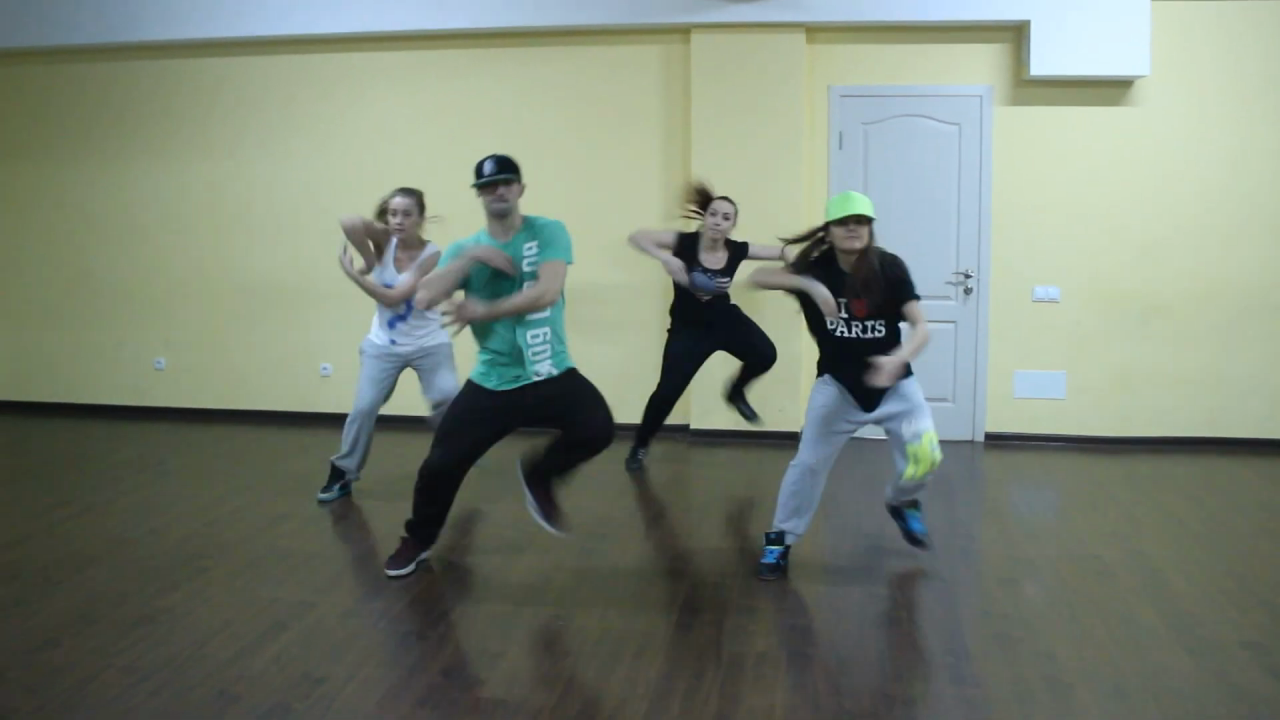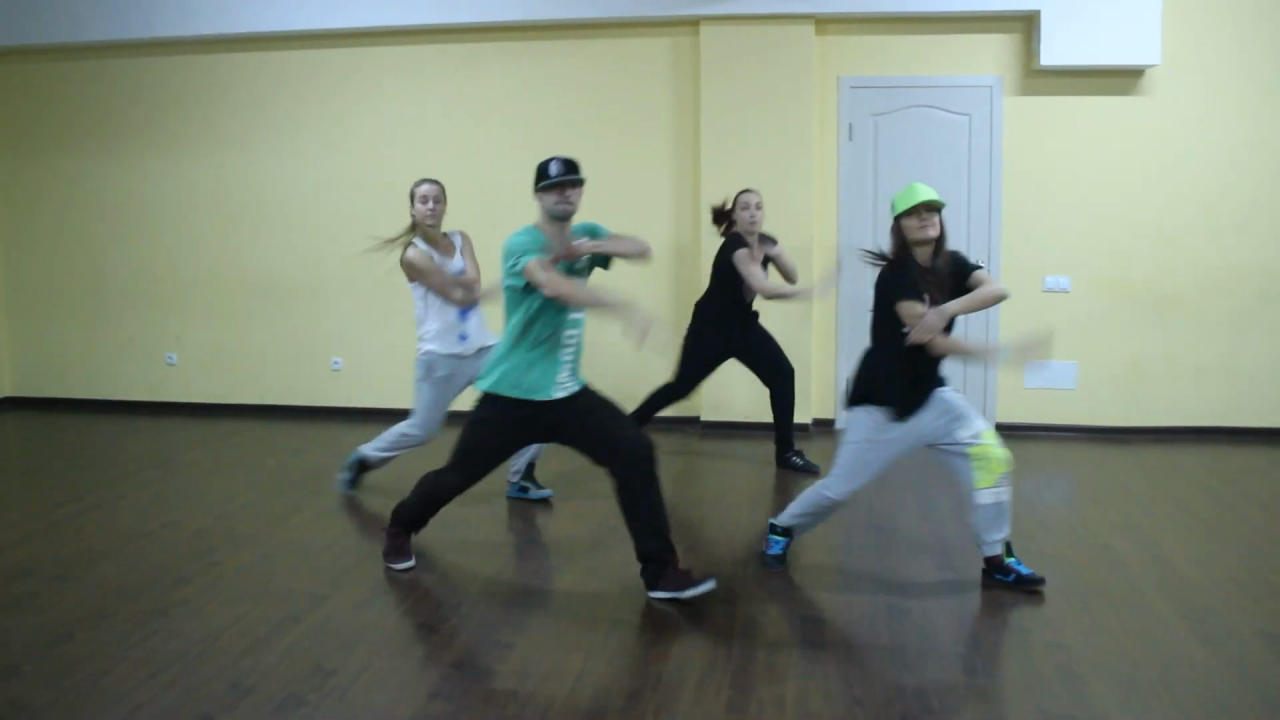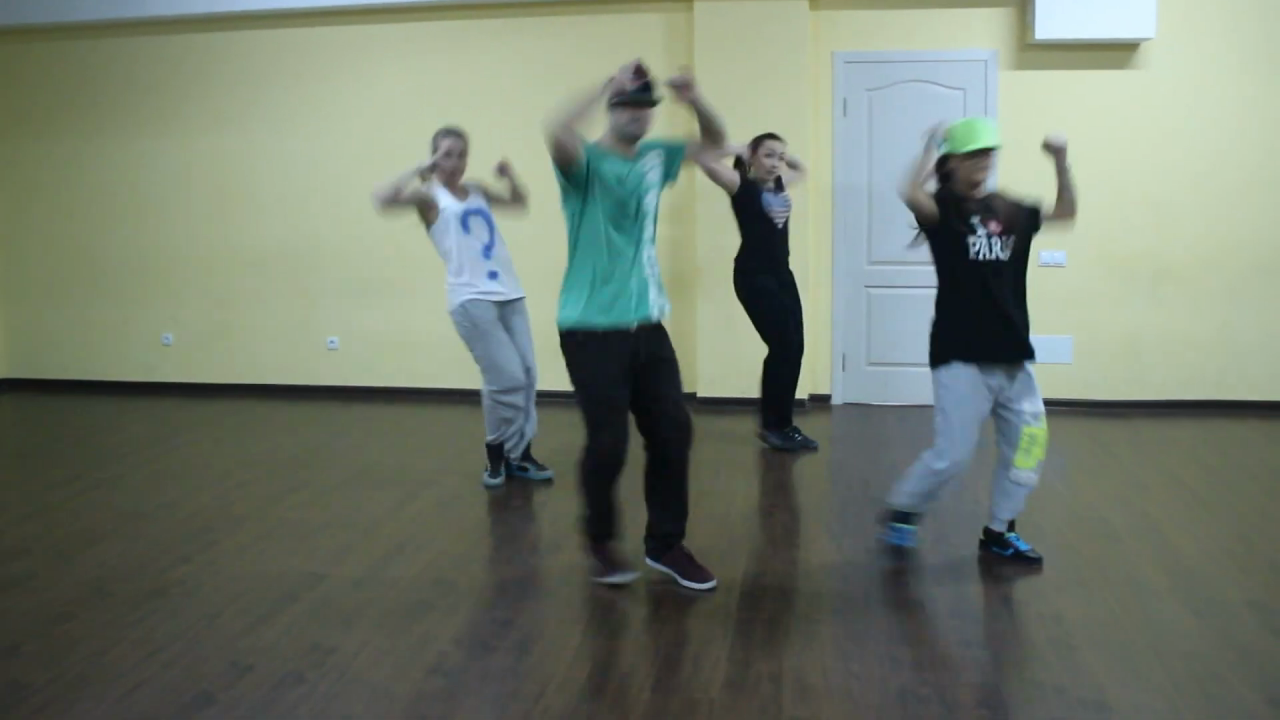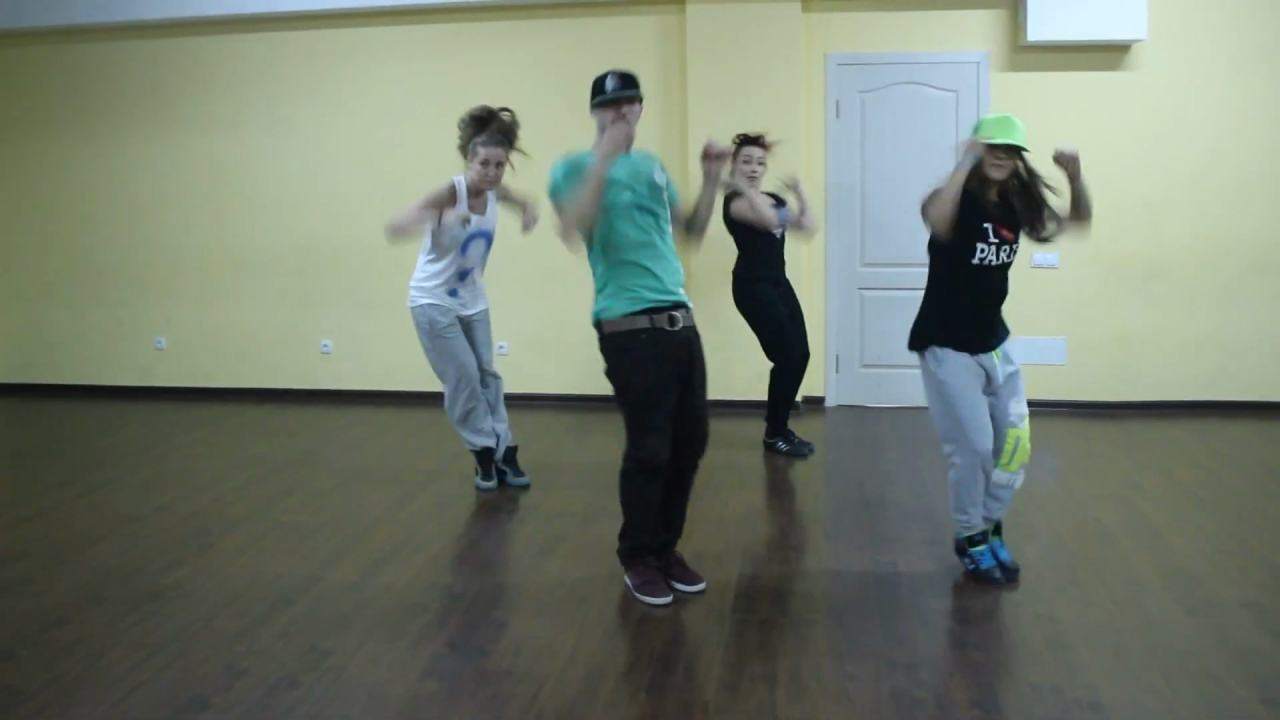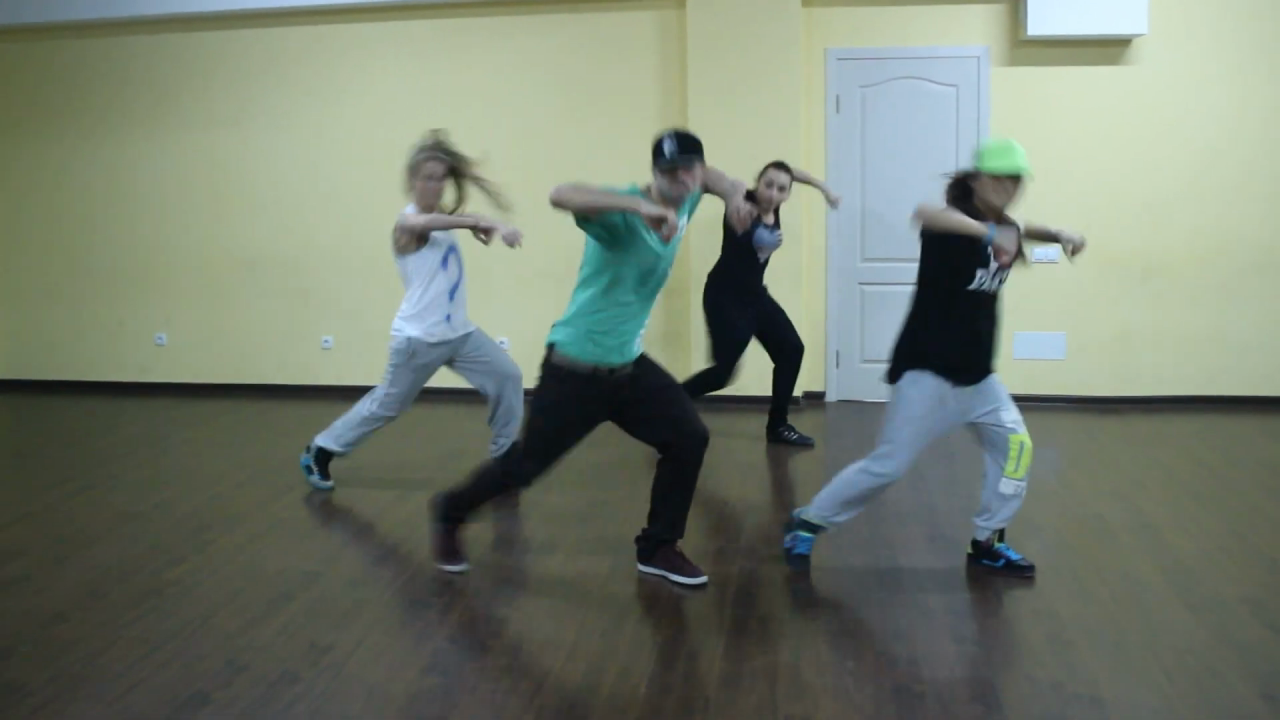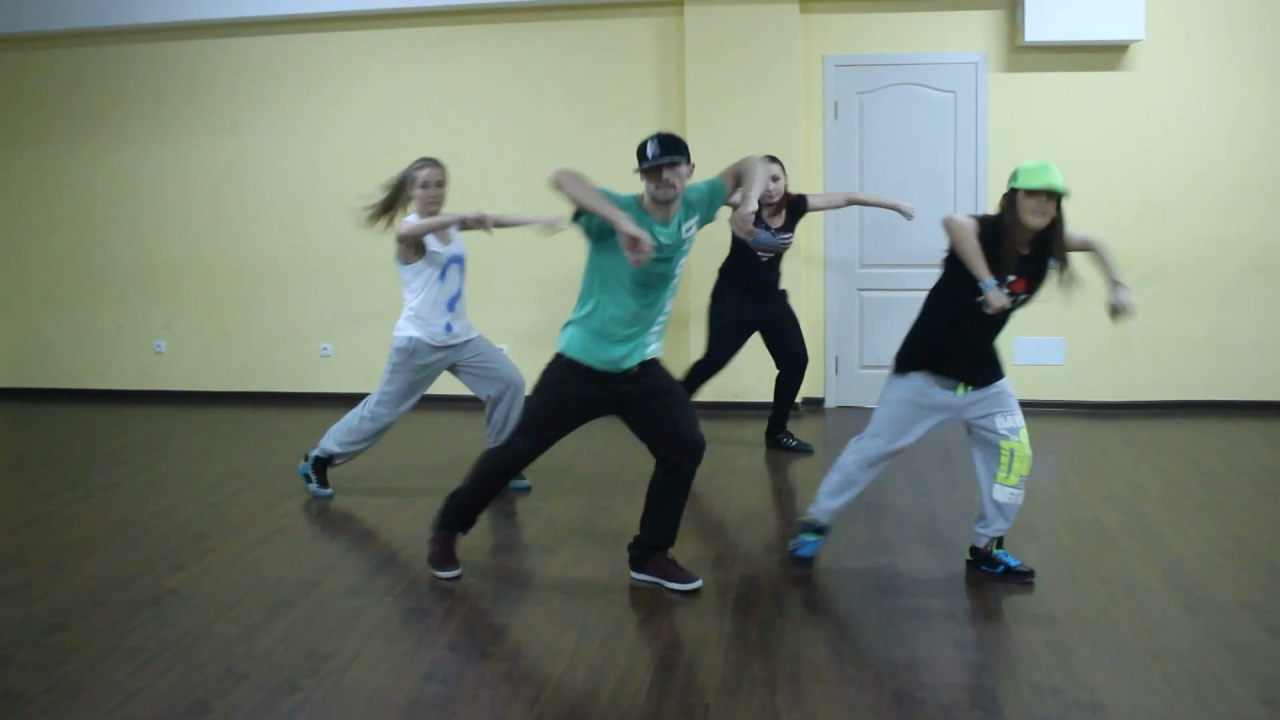
dt=0.3s
person 1, frame 1
left shoulder: (549, 232)
right shoulder: (464, 249)
left elbow: (549, 293)
right elbow: (425, 299)
left wrist: (483, 310)
right wrist: (469, 258)
left hip: (553, 375)
right hip: (492, 383)
left knee: (597, 428)
right knee: (441, 464)
left ankle: (539, 474)
right ankle: (417, 539)
person 1, frame 2
left shoulder: (586, 235)
right shoulder: (521, 245)
left elbow: (639, 250)
right elbow: (556, 285)
left wrist: (583, 244)
right wrist: (623, 308)
left hip: (568, 393)
right hip: (512, 396)
left knee: (636, 457)
right knee: (459, 474)
left ankle: (661, 570)
right ankle: (402, 529)
person 1, frame 3
left shoulder: (654, 157)
right shoulder: (583, 160)
left elbow: (713, 141)
right elbow: (556, 131)
left wrist: (693, 98)
right wrist: (612, 84)
left hip: (646, 324)
right hip: (591, 329)
left knee: (671, 434)
right knee: (608, 442)
left ankle: (667, 545)
right ankle: (600, 542)
person 1, frame 4
left shoulder: (652, 165)
right shoulder: (575, 166)
left elbow: (691, 232)
right elbow: (573, 226)
left wrist: (712, 179)
right wrist: (600, 160)
left hip: (676, 319)
right hip: (627, 324)
left knee: (690, 439)
right knee: (650, 447)
left ankle: (661, 548)
right ankle: (636, 557)
person 1, frame 5
left shoulder: (681, 201)
right shoulder: (628, 204)
left elbow: (710, 177)
right elbow: (559, 195)
left wrist: (734, 194)
right wrist: (643, 206)
left hip: (628, 363)
right hip: (577, 364)
left knee: (691, 439)
right knee: (526, 462)
left ankle: (658, 547)
right ankle: (449, 519)
person 1, frame 6
left shoulder: (694, 203)
right shoulder: (616, 208)
left elbow: (749, 166)
right elbow: (562, 177)
left wrist: (749, 200)
right wrist: (623, 222)
left hip: (638, 365)
right hip: (579, 363)
left knee: (686, 447)
right knee: (517, 450)
left ankle: (650, 554)
right ankle: (448, 528)
person 2, frame 1
left shoulder: (890, 269)
right shoulder: (815, 268)
left elbow: (920, 328)
right elbow: (759, 277)
left wrist: (895, 359)
right wrist: (809, 285)
left hip: (892, 381)
right hip: (838, 383)
left knee: (925, 456)
right knee: (810, 462)
left ankle: (902, 503)
right ankle: (779, 539)
person 2, frame 2
left shoulder: (954, 263)
right shoulder: (895, 277)
left elbow: (995, 291)
right elbow: (934, 342)
left wrist: (945, 310)
right wrist: (998, 353)
left hip: (928, 393)
right hip: (881, 401)
left knee: (989, 458)
right knee: (843, 484)
left ankle: (998, 559)
right ankle: (782, 529)
person 2, frame 3
left shoulder: (1004, 209)
right shoulder: (942, 211)
left elbow: (1064, 212)
right elbow: (911, 194)
left wrist: (1059, 159)
right wrist: (933, 144)
left hip: (1011, 354)
right hip: (962, 356)
left knee: (1029, 443)
right knee: (952, 453)
left ankle: (999, 532)
right ankle: (902, 511)
person 2, frame 4
left shoulder: (1020, 205)
right shoulder: (959, 204)
left elbow: (1079, 219)
right elbow: (934, 218)
left wrist: (1072, 169)
right wrist: (967, 160)
left hip: (993, 342)
right hip: (946, 344)
left knee: (1014, 436)
right knee: (973, 445)
left ankle: (990, 531)
right ankle: (969, 539)
person 2, frame 5
left shoulder: (998, 226)
right shoulder: (946, 228)
left elbow: (1023, 232)
right elbow: (923, 214)
left wrist: (1060, 235)
right wrist: (990, 234)
left hip: (976, 374)
right hip: (927, 369)
left knee: (1015, 446)
right knee: (889, 464)
left ankle: (988, 542)
right ankle: (807, 523)
person 2, frame 6
left shoulder: (1040, 245)
right shoulder: (986, 234)
left elbow: (1091, 243)
right elbow: (957, 223)
left wrist: (1117, 287)
right wrist: (990, 287)
left hip: (982, 374)
right hip: (927, 367)
left knee: (1013, 452)
right knee: (876, 446)
left ankle: (987, 549)
right ankle: (815, 524)
person 3, frame 1
left shoulder: (431, 255)
right shoulder: (381, 238)
left elbow: (393, 297)
right elbow: (349, 225)
left wrist: (355, 275)
right wrist: (369, 259)
left hip: (428, 344)
right hip: (382, 345)
left knee: (448, 397)
right knee: (364, 410)
right ankle: (342, 474)
person 3, frame 2
left shoulder: (460, 239)
right shoulder: (413, 254)
left elbow: (472, 282)
right elbow: (459, 296)
left hip: (481, 344)
right hip: (441, 353)
right knee: (422, 427)
left ankle: (520, 478)
right ankle: (362, 460)
person 3, frame 3
left shoulder: (477, 191)
right shoulder: (428, 195)
left elbow: (520, 203)
right elbow: (383, 200)
left wrist: (509, 175)
right wrist: (419, 173)
left hip: (509, 295)
right hip: (471, 300)
left knee: (525, 374)
right knee: (507, 376)
left ankle: (518, 453)
right ankle: (496, 452)
person 3, frame 4
left shoulder: (494, 192)
right shoulder: (447, 193)
left elbow: (523, 202)
right elbow: (395, 228)
left wrist: (528, 212)
right wrist: (436, 218)
left hip: (471, 304)
right hip: (432, 303)
left knee: (488, 379)
right knee: (463, 381)
left ankle: (503, 455)
right ankle: (483, 455)
person 3, frame 5
left shoulder: (444, 219)
right shoulder: (408, 222)
right elbow: (433, 222)
left wrist: (485, 227)
right wrist: (491, 223)
left hip: (459, 331)
right hip: (420, 337)
left knee: (507, 377)
right knee: (387, 404)
left ankle: (505, 454)
right ankle: (318, 453)
person 3, frame 6
left shoulder: (453, 223)
right shoulder: (409, 229)
left elbow: (492, 220)
right elbow: (421, 227)
left wrist: (533, 221)
right wrist: (473, 219)
left hip: (461, 337)
right hip: (419, 341)
left knee: (510, 384)
right knee: (383, 409)
right ankle: (316, 461)
person 4, frame 1
left shoulder: (738, 250)
right shoulder: (684, 242)
left elbow: (783, 253)
right elbow: (636, 237)
right wrist: (666, 259)
left hip: (726, 319)
right hip: (687, 327)
left knee: (766, 354)
right knee: (668, 390)
left ankle: (736, 391)
right ankle: (640, 445)
person 4, frame 2
left shoulder: (765, 242)
right shoulder: (736, 247)
left elbow: (792, 278)
right elbow: (764, 289)
left wrist: (778, 254)
right wrist: (806, 292)
left hip: (742, 324)
right hip: (709, 326)
left knee: (782, 375)
right knee: (682, 386)
left ankle: (786, 451)
person 4, frame 3
left shoulder: (777, 182)
right shoulder: (741, 184)
left elbow: (800, 169)
right elbow: (703, 158)
left wrist: (783, 159)
right wrist: (739, 152)
left hip: (780, 275)
right hip: (754, 276)
left knee: (794, 346)
right knee: (782, 345)
left ankle: (784, 424)
right ankle: (770, 424)
person 4, frame 4
left shoulder: (774, 198)
right shoulder: (735, 200)
left elbow: (806, 228)
right elbow: (768, 218)
left wrist: (798, 193)
right wrist: (744, 189)
left hip: (779, 283)
right hip: (753, 286)
left knee: (800, 355)
right knee: (788, 355)
left ankle: (780, 429)
right ankle: (774, 435)
person 4, frame 5
left shoulder: (772, 207)
left elbow: (793, 173)
left wrist: (823, 188)
left hip: (754, 296)
right hip: (724, 297)
left knee: (792, 350)
right knee: (722, 372)
left ankle: (778, 424)
person 4, frame 6
left shoulder: (796, 206)
left elbow: (847, 198)
left wrist: (893, 204)
left hip: (769, 297)
right hip: (729, 295)
left knee: (795, 361)
right knee: (714, 361)
left ankle: (776, 430)
